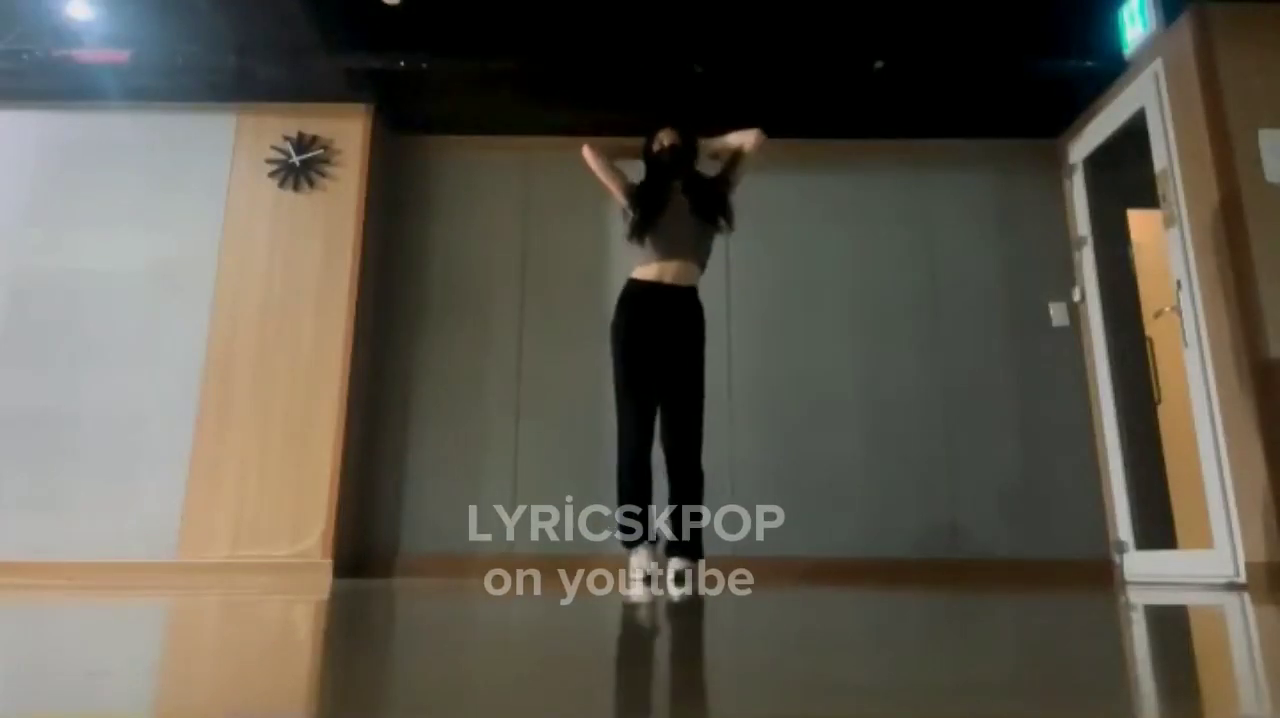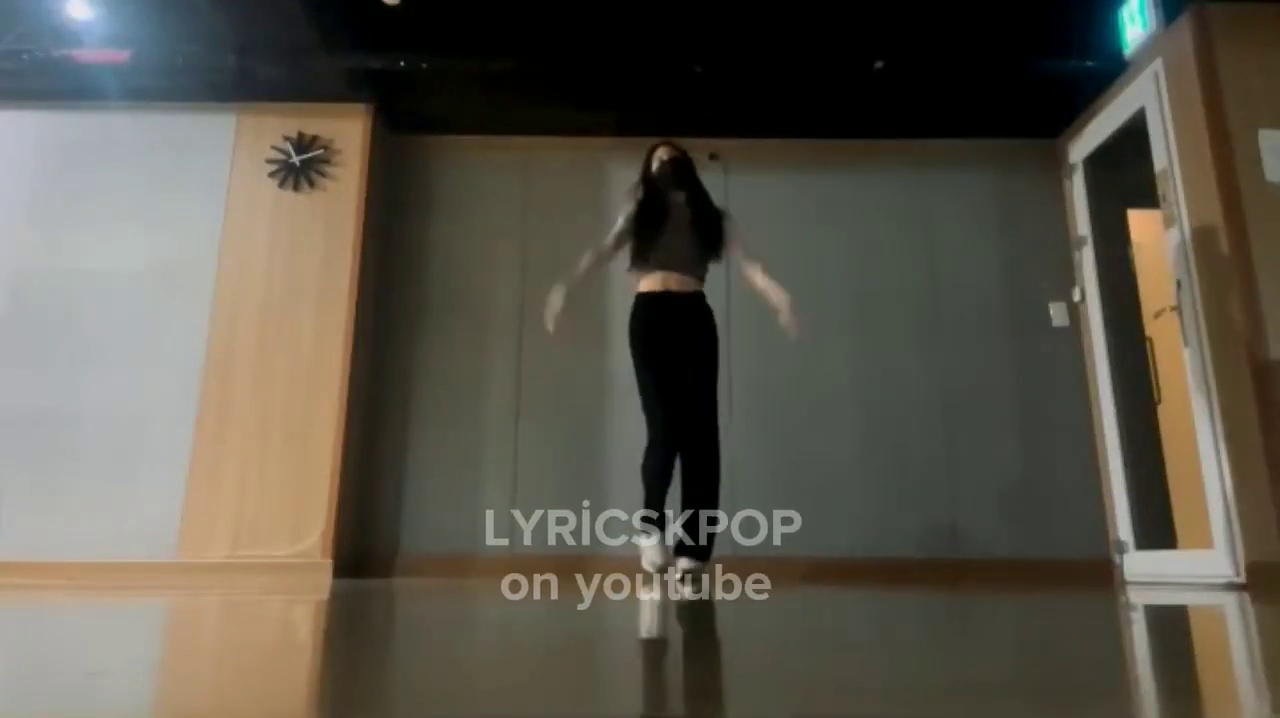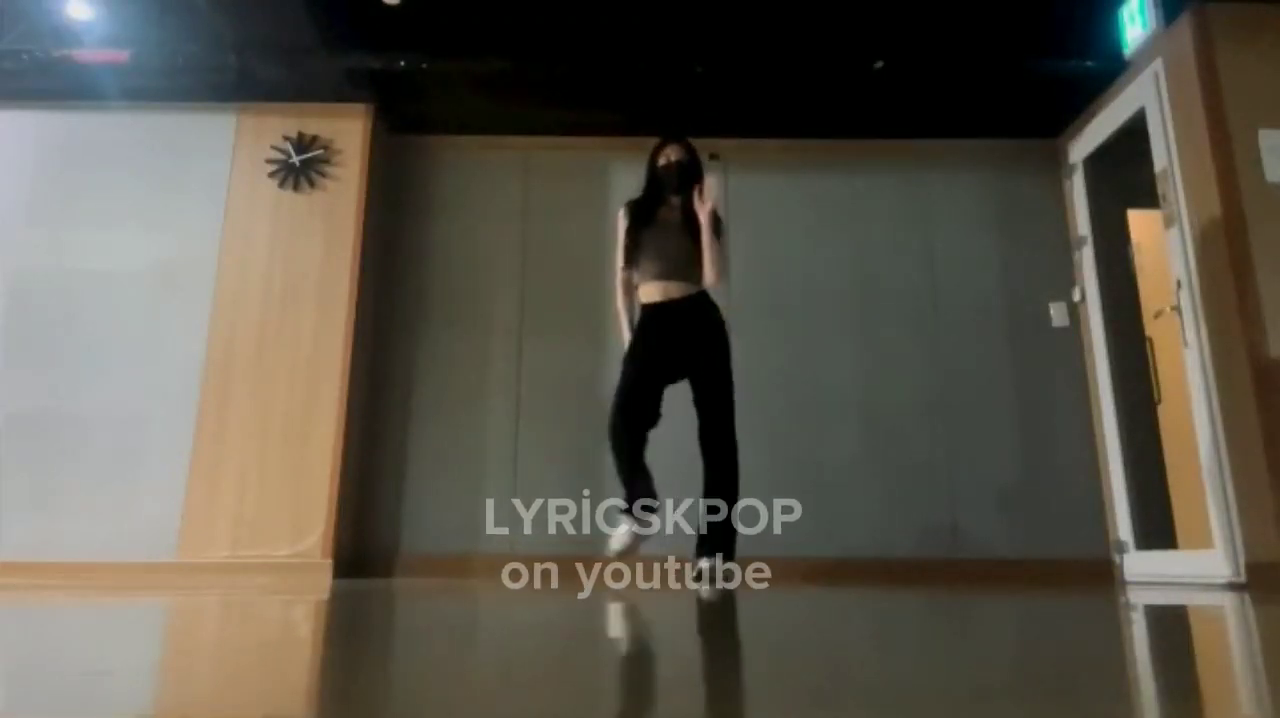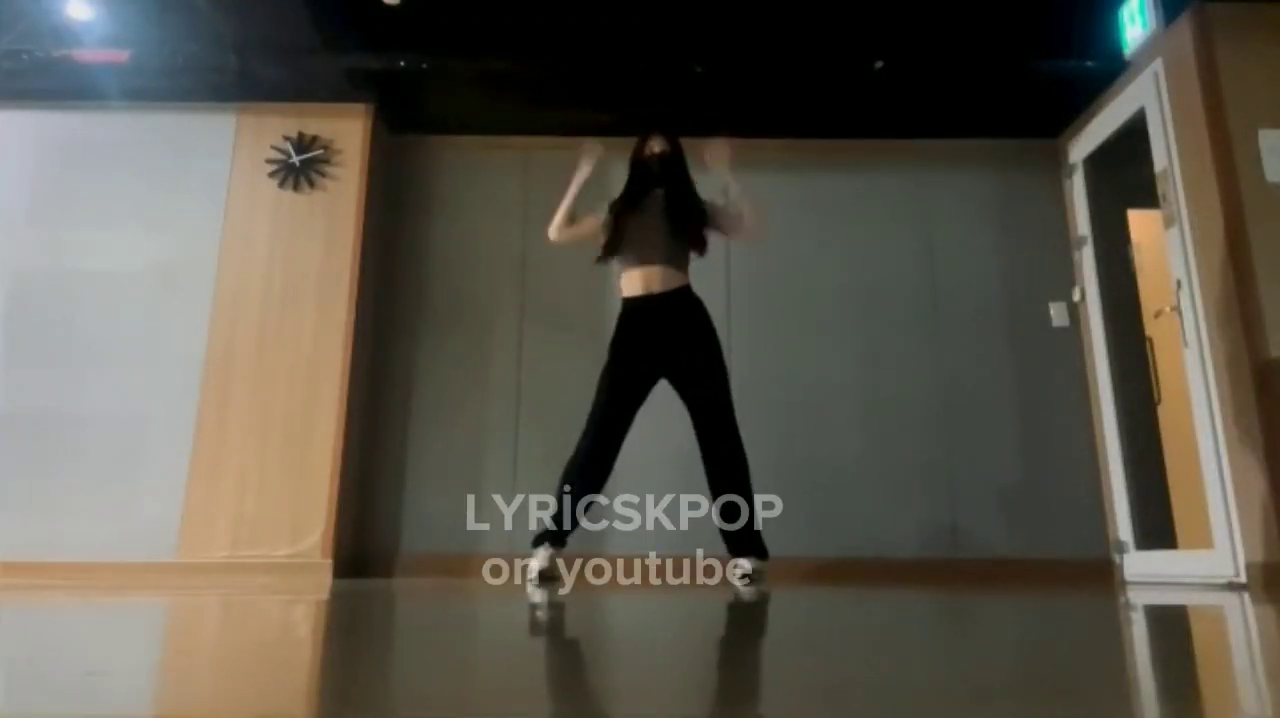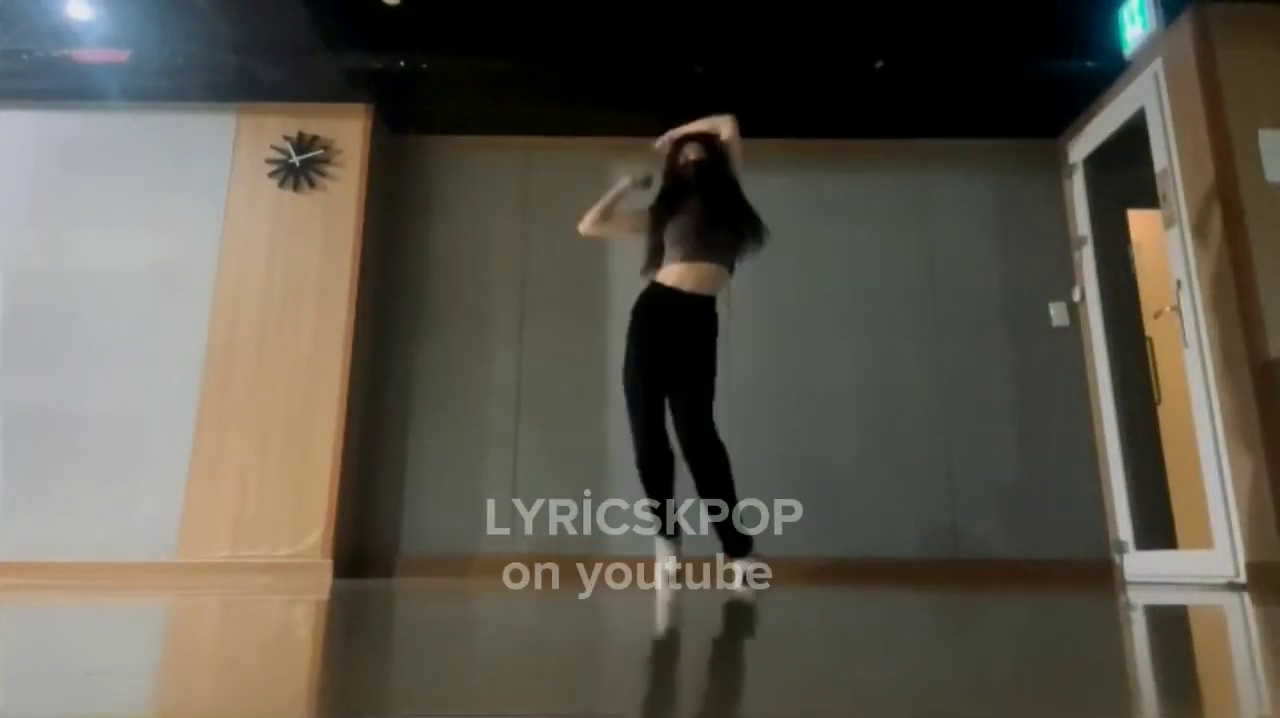
dt=1s
person 1, frame 1
left shoulder: (711, 195)
right shoulder: (639, 197)
left elbow: (753, 139)
right elbow: (590, 150)
left wrist: (707, 146)
right wrist: (643, 152)
left hip: (684, 311)
right hip: (637, 304)
left knee: (683, 428)
right knee: (634, 426)
left ankle: (683, 551)
right ankle: (640, 547)
person 1, frame 2
left shoulder: (709, 217)
right shoulder: (640, 214)
left elbow: (745, 261)
right elbow: (603, 250)
left wrist: (776, 294)
right wrist: (566, 286)
left hip: (695, 319)
right hip: (649, 315)
left knee: (701, 431)
right knee: (665, 423)
left ankle: (693, 551)
right ankle: (652, 525)
person 1, frame 3
left shoulder: (705, 216)
right shoulder: (632, 214)
left elbow: (714, 275)
right elbow: (624, 281)
left wrist: (705, 220)
right wrist: (628, 336)
left hip: (701, 324)
right hip: (654, 325)
left knee: (718, 435)
right knee: (625, 423)
left ankle: (713, 551)
right ankle: (639, 510)
person 1, frame 4
left shoulder: (691, 206)
right shoulder: (620, 210)
left elbow: (746, 226)
right elbow: (558, 233)
left wrist: (724, 173)
right wrist: (582, 176)
left hip: (686, 318)
right hip: (635, 323)
left knee: (720, 434)
right knee: (599, 434)
left ankle: (747, 550)
right ankle: (549, 543)
person 1, frame 5
left shoulder: (726, 199)
right shoulder: (662, 209)
left elbow: (728, 126)
right elbow: (588, 227)
left wrist: (680, 132)
right wrist: (625, 186)
left hip: (697, 321)
right hip: (654, 313)
left knee: (696, 429)
right knee: (646, 423)
left ankle: (738, 548)
right ankle: (666, 533)
